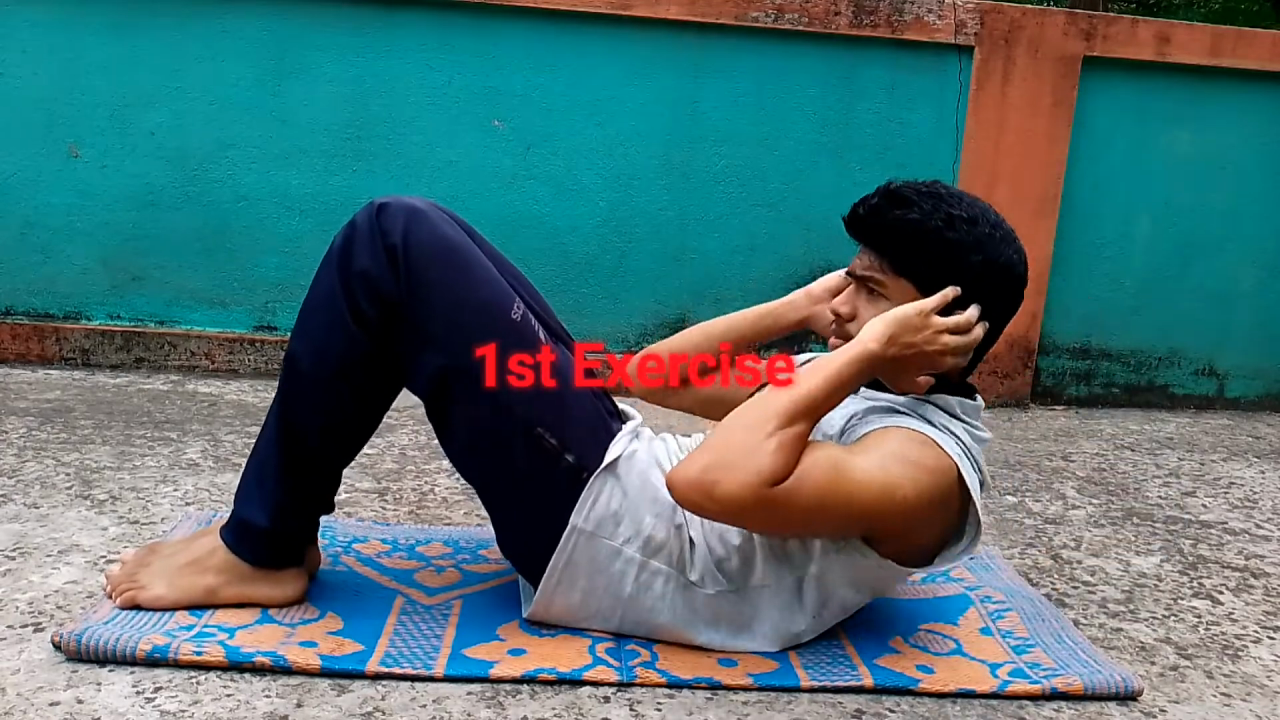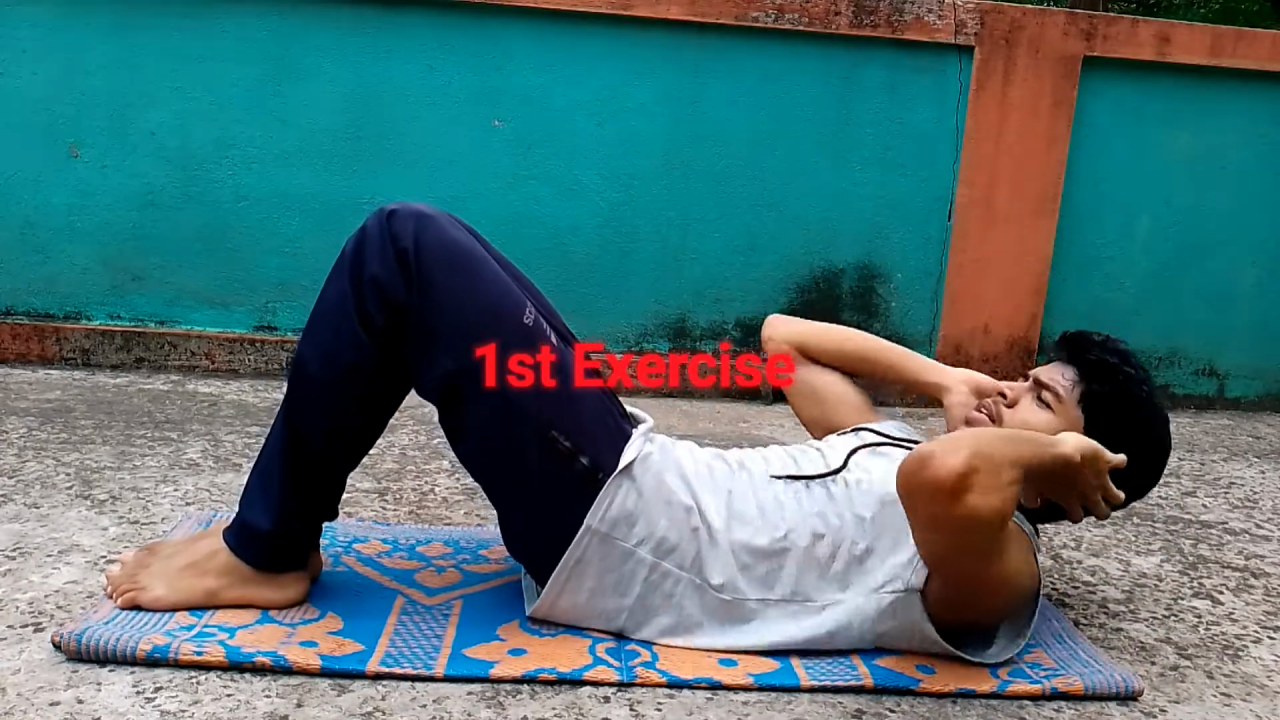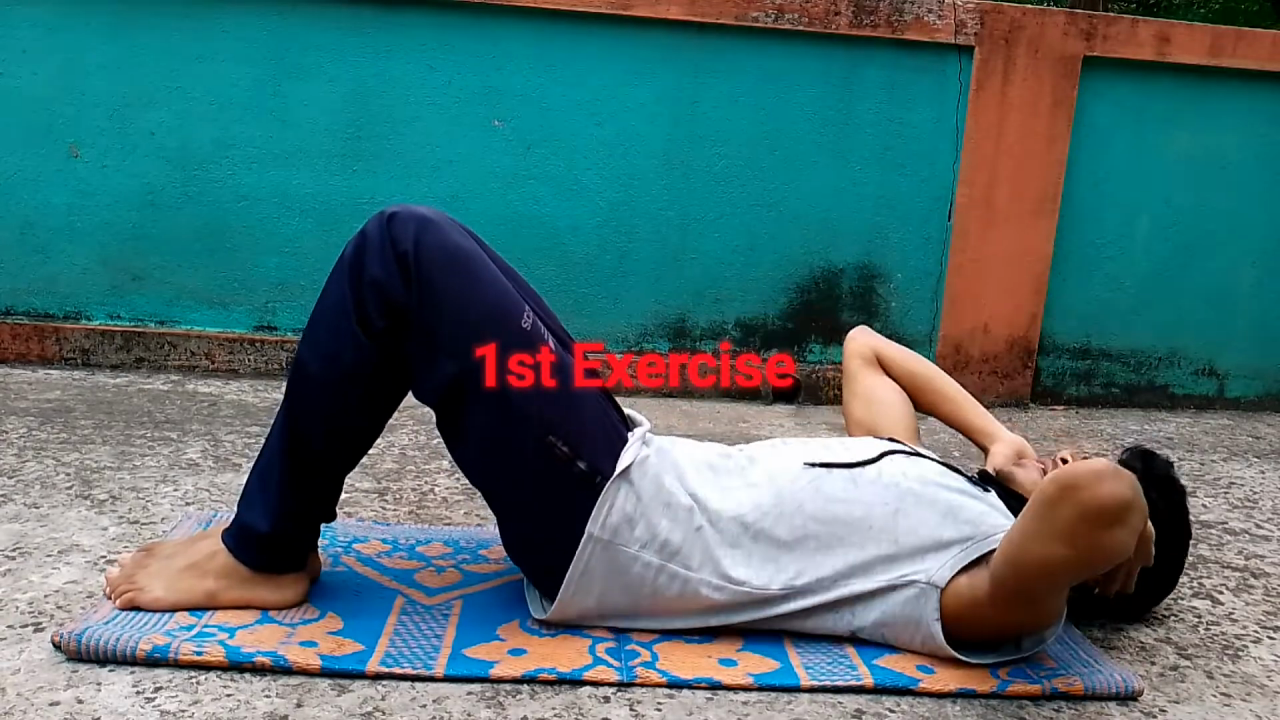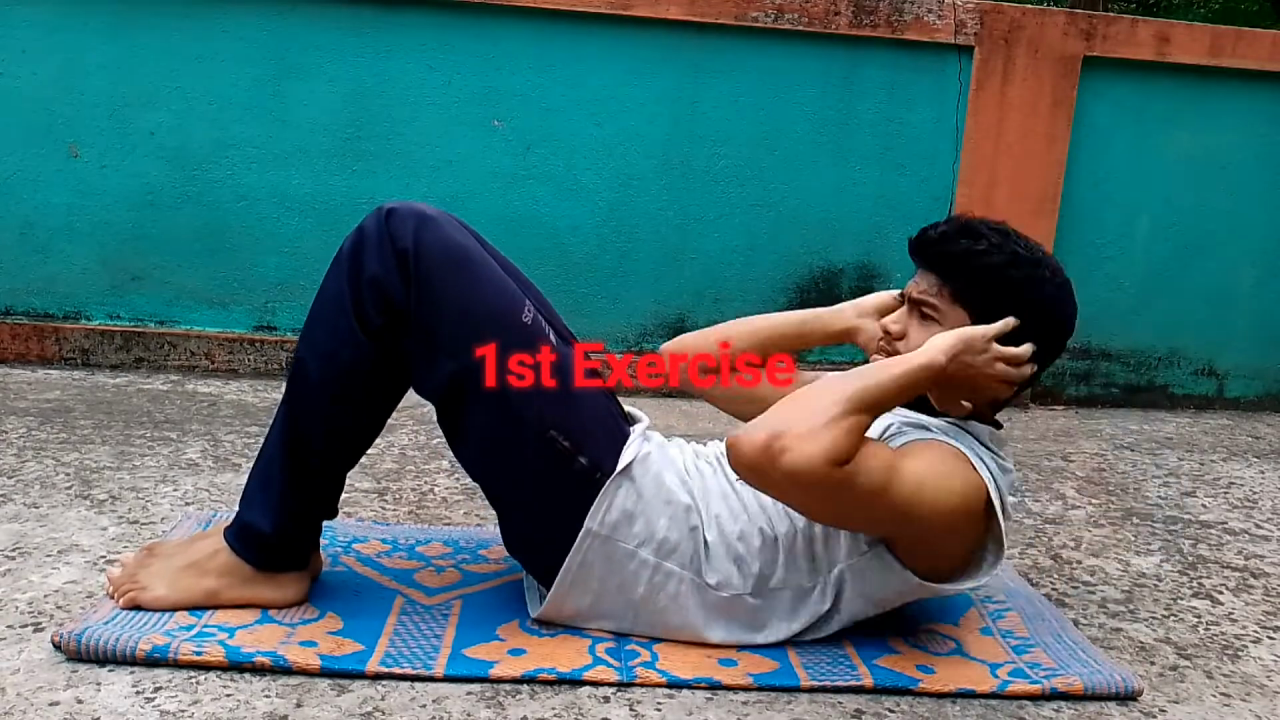
dt=0.5s
person 1, frame 1
left shoulder: (923, 470)
right shoulder: (859, 395)
left elbow: (710, 481)
right elbow: (653, 371)
left wrist: (864, 352)
right wrist: (798, 307)
left hip: (600, 537)
right hip: (615, 481)
left knee: (397, 241)
right knee: (408, 239)
left ankle: (260, 552)
right ankle: (277, 533)
person 1, frame 2
left shoulder: (993, 568)
right shoulder: (895, 439)
left elbow: (946, 479)
right elbow: (780, 334)
left wrist: (1049, 450)
right wrist: (941, 378)
left hip: (614, 536)
right hip: (638, 480)
left knee: (404, 249)
right knee: (412, 245)
left ankle: (265, 554)
right ankle: (278, 534)
person 1, frame 3
left shoulder: (1008, 595)
right shoulder: (936, 486)
left elbow: (1095, 498)
right elbow: (864, 347)
left wrist: (1119, 504)
right wrist: (996, 438)
left hip: (611, 530)
right hip: (640, 478)
left knee: (407, 252)
right knee: (412, 252)
left ankle: (263, 556)
right ankle: (274, 535)
person 1, frame 4
left shoulder: (952, 499)
right shoulder: (889, 412)
left elbow: (766, 451)
right elbow: (691, 354)
left wrist: (922, 367)
right wrist: (851, 320)
left hip: (611, 537)
right hip: (629, 487)
left knee: (406, 246)
right knee: (409, 244)
left ankle: (265, 554)
right ankle: (281, 535)
